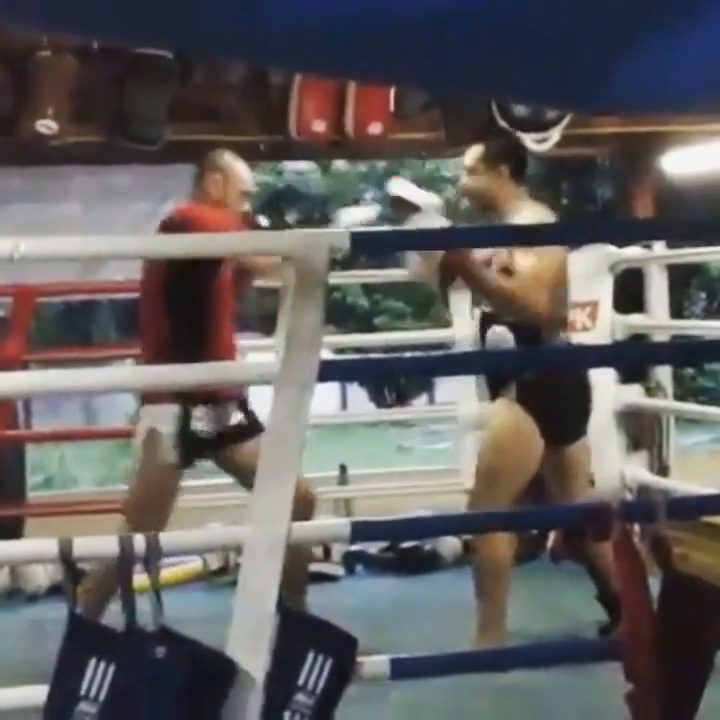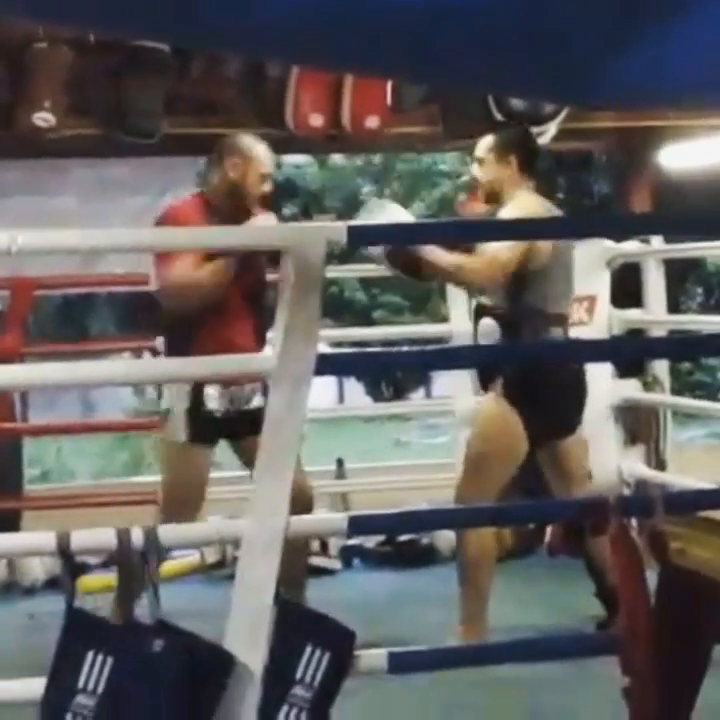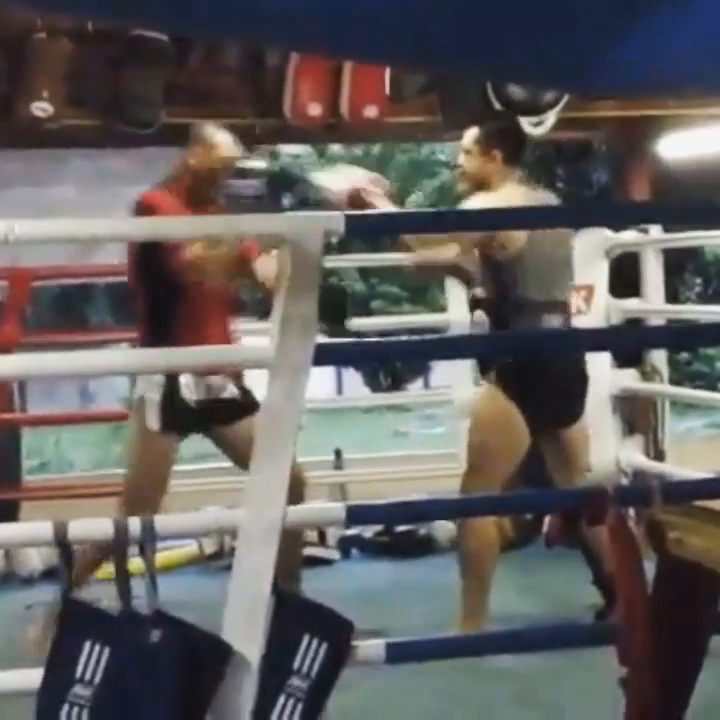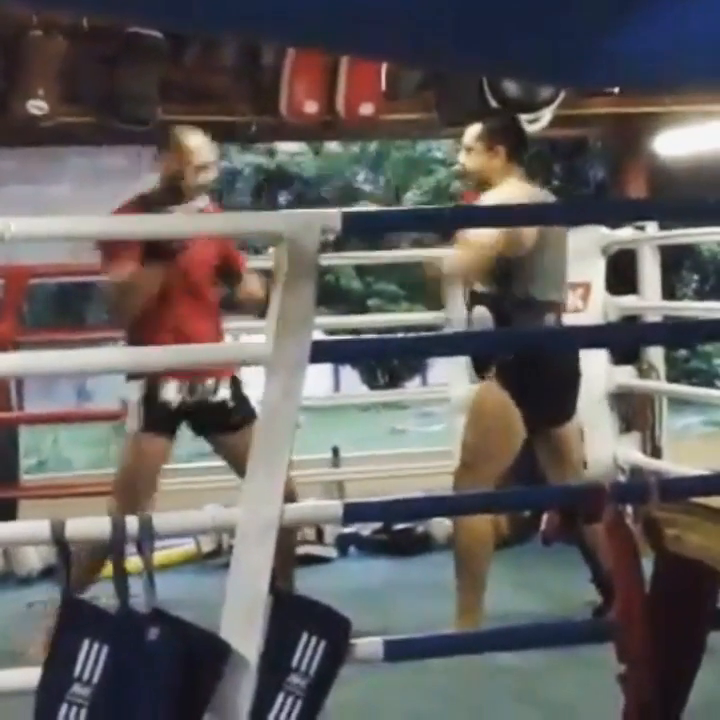
dt=0.3s
person 1, frame 1
left shoulder: (530, 223)
right shoulder: (504, 226)
left elbow: (534, 303)
right elbow: (499, 286)
left wrist: (471, 268)
right wrist: (464, 260)
left hip: (535, 382)
right hip: (554, 379)
left knee: (486, 509)
right knee: (580, 507)
left ankle: (490, 641)
right ankle: (628, 616)
person 1, frame 2
left shoulder: (520, 212)
right shoulder: (546, 214)
left elbow: (481, 275)
right elbow: (494, 275)
left wrist: (423, 252)
left hip: (525, 375)
right hip: (557, 369)
left knee: (472, 502)
right knee: (577, 500)
left ankle: (471, 635)
right ankle: (622, 610)
person 1, frame 3
left shoulder: (495, 205)
right shoulder: (550, 203)
left elbow: (421, 237)
left wrist: (375, 201)
right wrist: (451, 258)
left hip: (524, 363)
right hip: (563, 358)
left knee: (478, 494)
right knee: (579, 489)
left ankle: (471, 626)
right ankle: (622, 601)
person 1, frame 4
left shoulder: (502, 201)
right shoulder: (540, 200)
left elbow: (458, 270)
left wrist: (448, 269)
left hip: (517, 360)
right hip: (552, 354)
left knee: (471, 489)
right knee: (573, 486)
left ankle: (468, 624)
person 2, frame 1
left shoulder: (214, 235)
right shoulder: (188, 221)
right elbow: (267, 263)
left wrist: (245, 267)
left hip: (223, 403)
right hip: (176, 406)
left knee: (299, 502)
right knee: (140, 537)
person 2, frame 2
left shoulder: (257, 220)
right shoulder: (181, 219)
right elbow: (179, 294)
right wrist: (239, 254)
left hip: (247, 387)
right hip: (197, 389)
left knee: (299, 500)
right knee: (177, 524)
person 2, frame 3
left shoulder: (211, 213)
right shoulder: (156, 207)
left elbow: (266, 272)
right elbow: (205, 274)
left hip: (219, 376)
right hip: (168, 378)
left knee: (290, 482)
right knee: (134, 515)
person 2, frame 4
left shoulder: (211, 219)
right shoulder: (128, 220)
left elbow: (244, 286)
right elbow: (124, 305)
left wrist: (268, 293)
right wrist: (166, 240)
left hip: (216, 381)
right hip: (158, 383)
left knee: (279, 493)
right knee: (127, 512)
